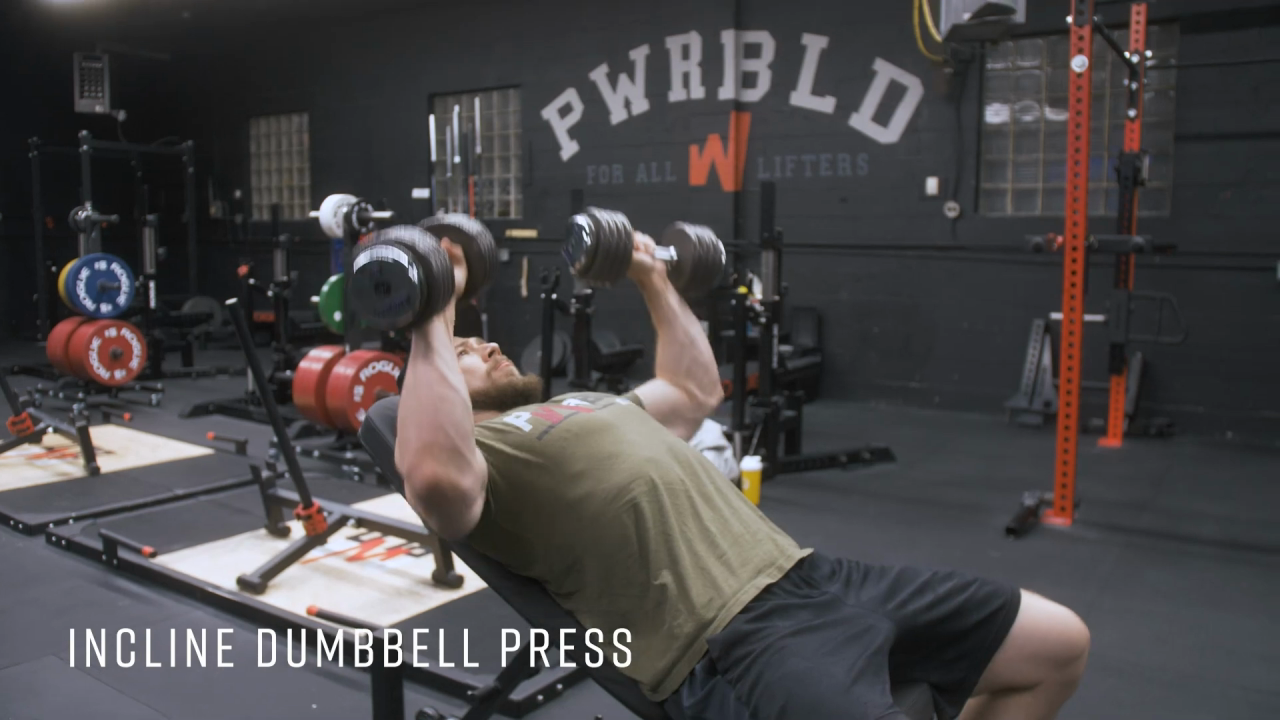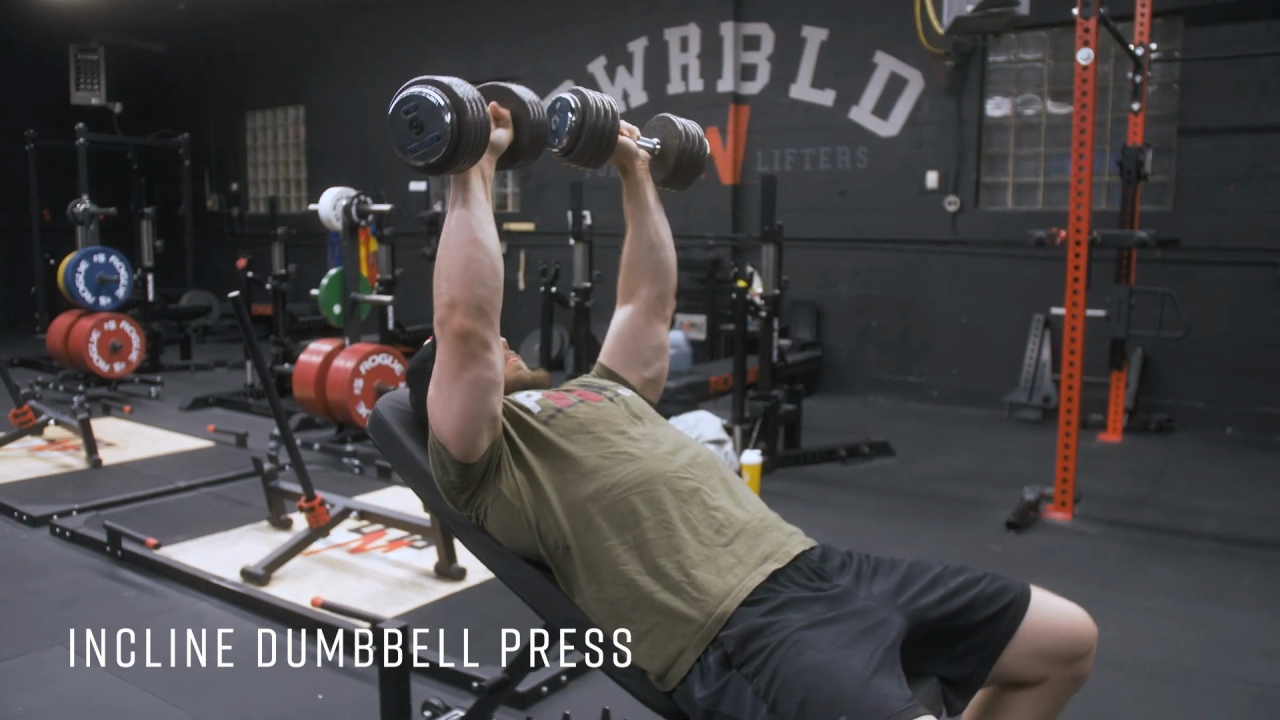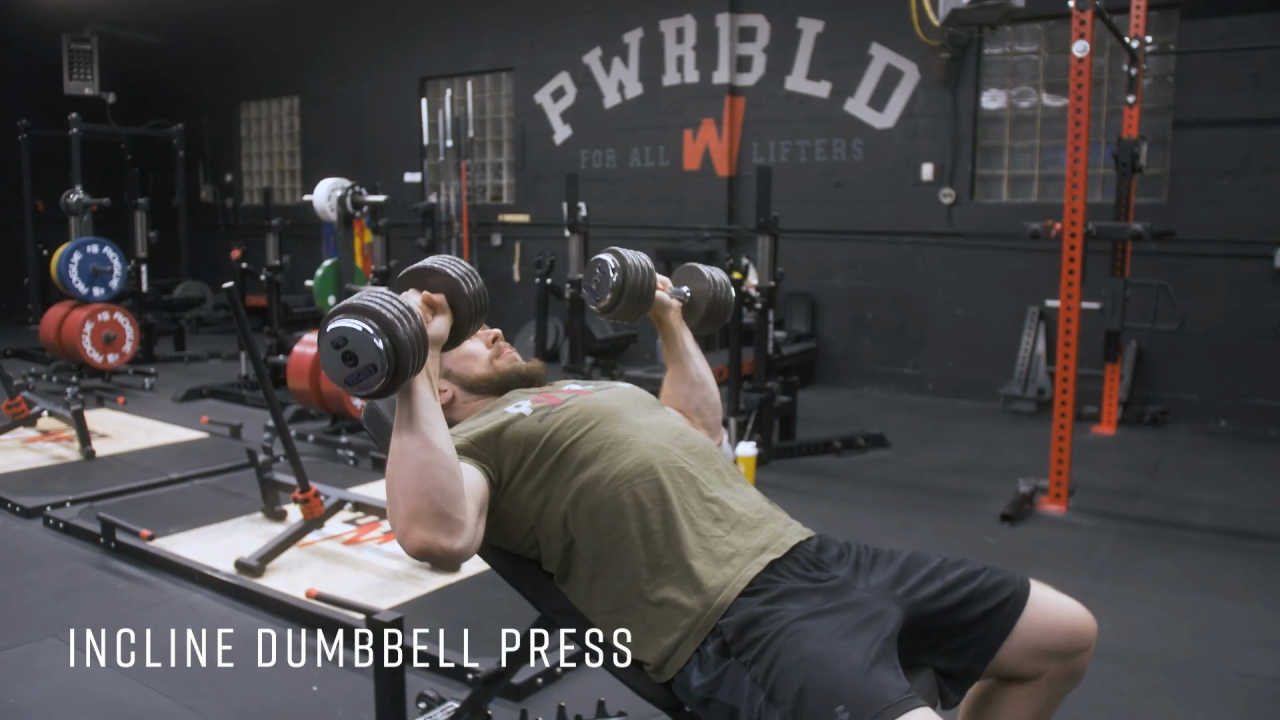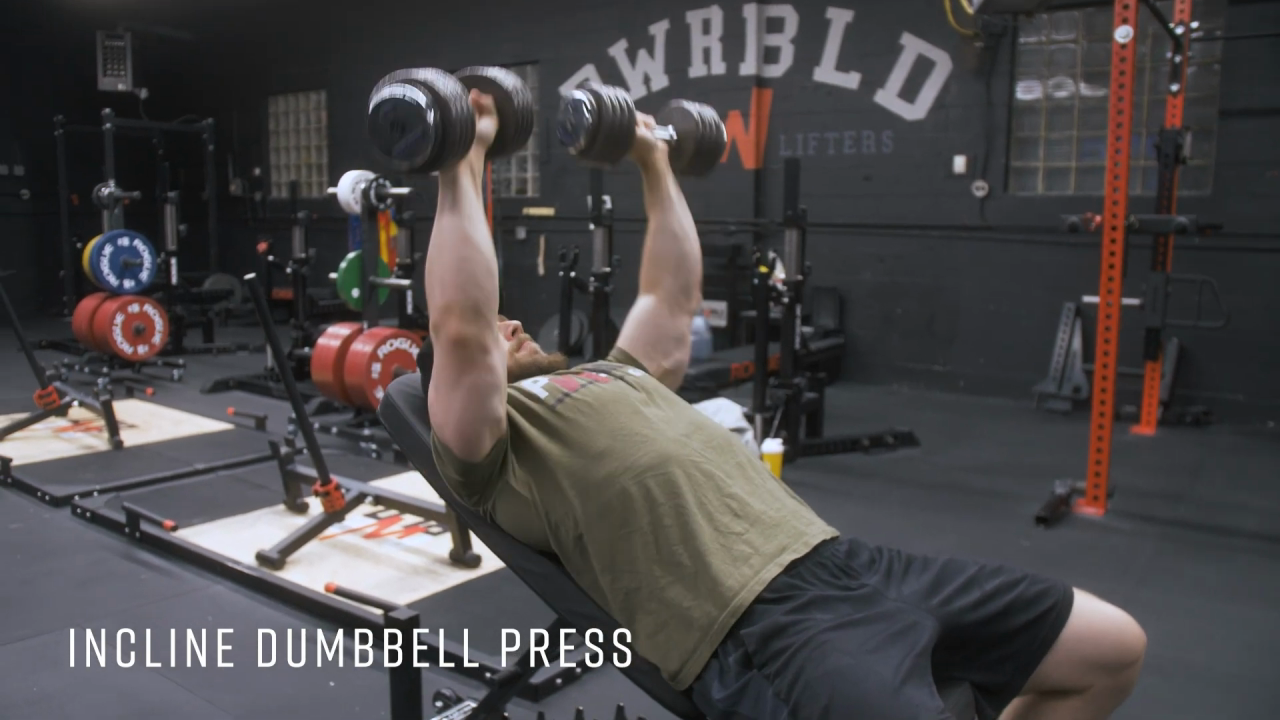
dt=1s
person 1, frame 1
left shoulder: (586, 408)
right shoulder: (479, 459)
left elbow: (699, 392)
right elbow: (435, 474)
left wrist: (653, 283)
right wrist: (430, 318)
left hip: (801, 578)
right hip: (724, 644)
left knee: (1058, 644)
person 1, frame 2
left shoulder: (597, 393)
right shoulder: (485, 455)
left elbow: (648, 304)
right elbow: (461, 329)
left wrist: (634, 174)
right wrist: (475, 173)
left hip: (815, 567)
right hip: (738, 632)
left knee: (1067, 642)
person 1, frame 3
left shoulder: (579, 396)
right shoulder: (471, 446)
left elbow: (702, 428)
right elbow: (435, 534)
left wrist: (670, 320)
right wrist: (413, 362)
left hip: (807, 558)
right hip: (734, 620)
left knee: (1065, 637)
person 1, frame 4
left shoulder: (616, 376)
right shoulder: (492, 445)
left elbow: (675, 296)
right elbow: (460, 330)
left wrist: (654, 166)
right wrist: (462, 167)
left hip: (835, 567)
right hip: (756, 631)
left knee: (1114, 649)
